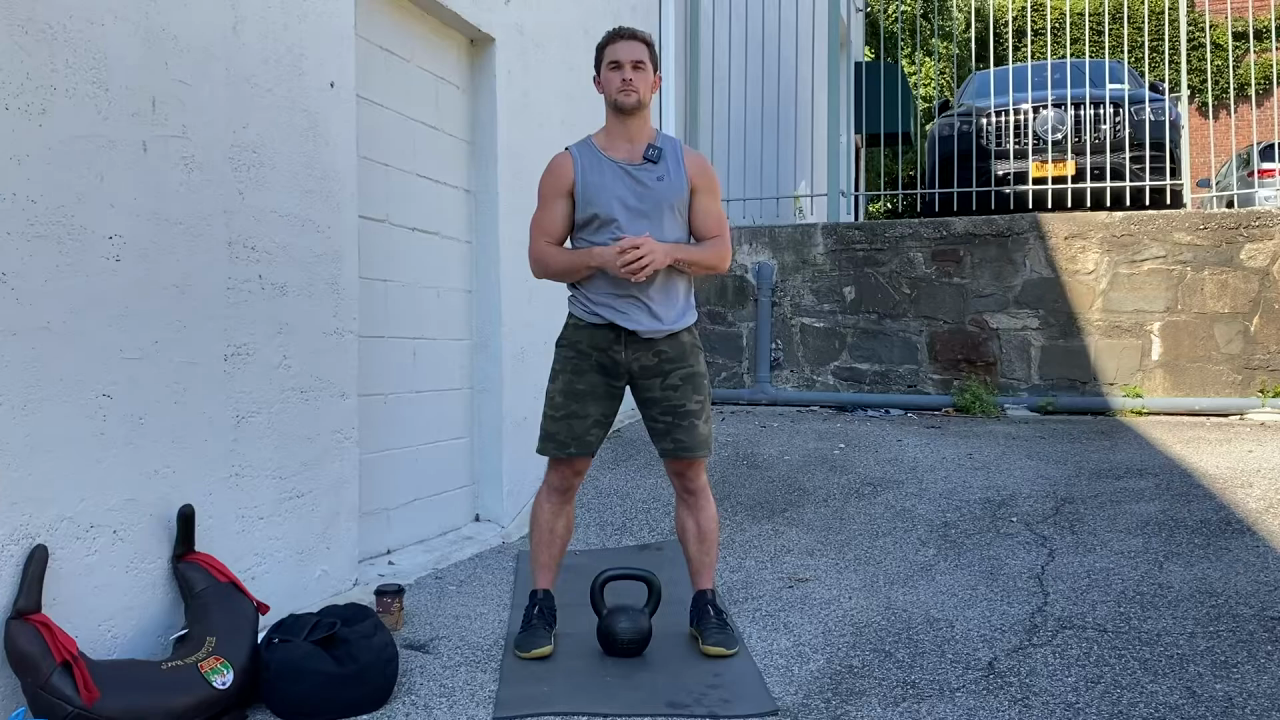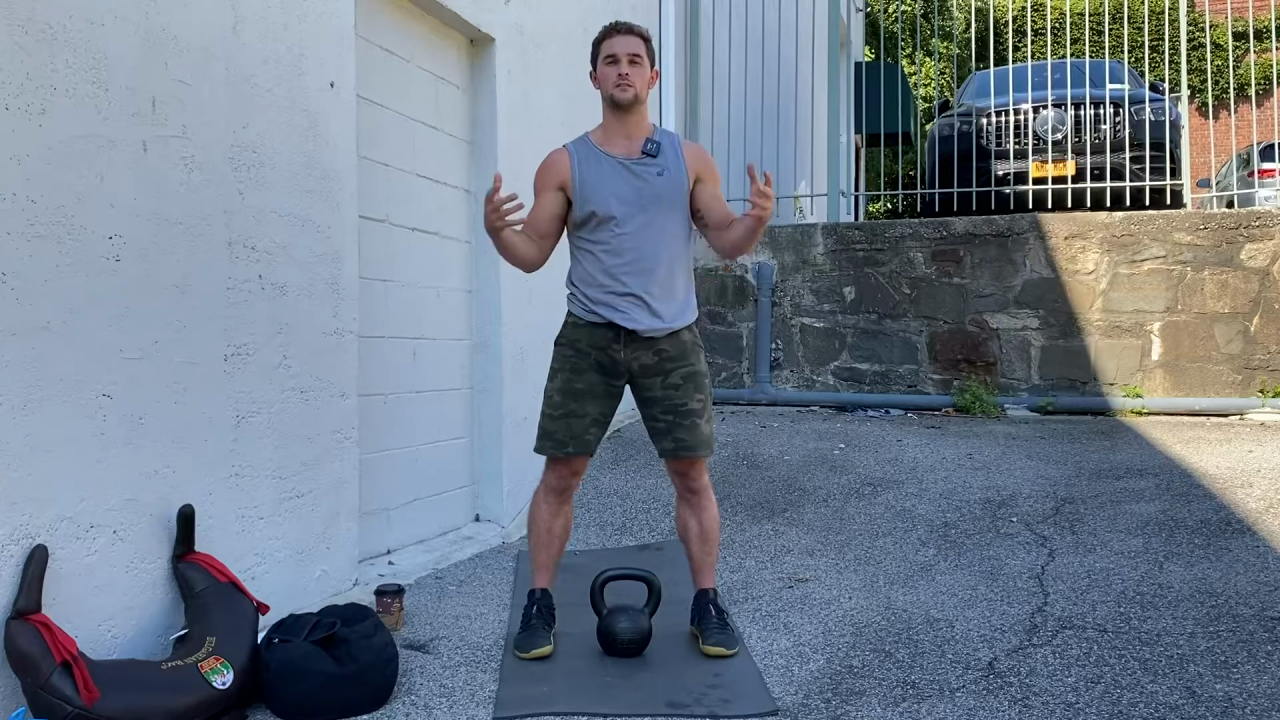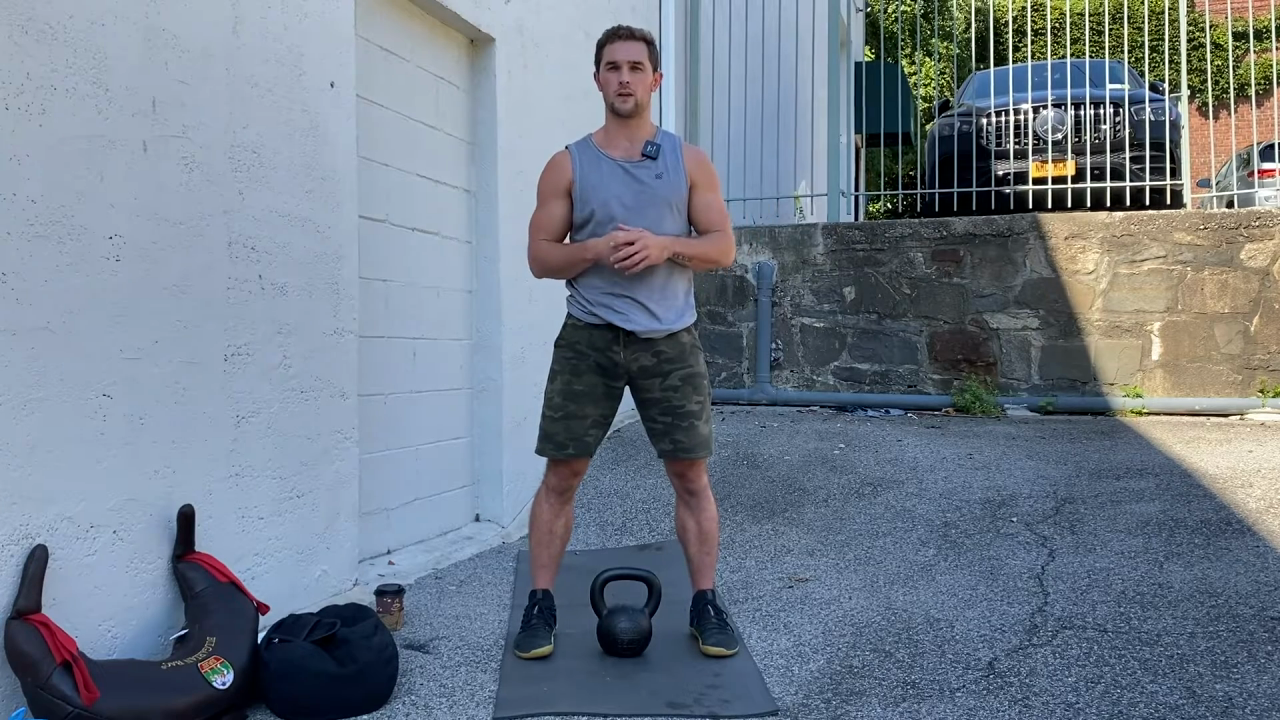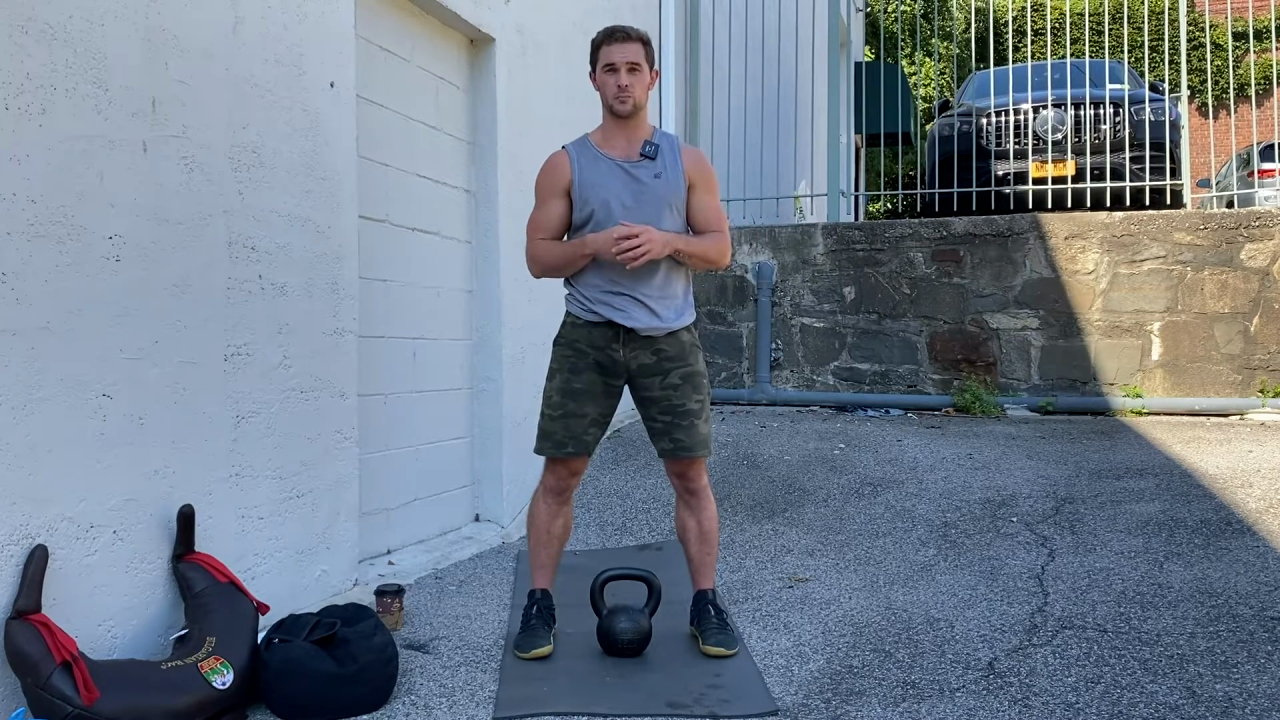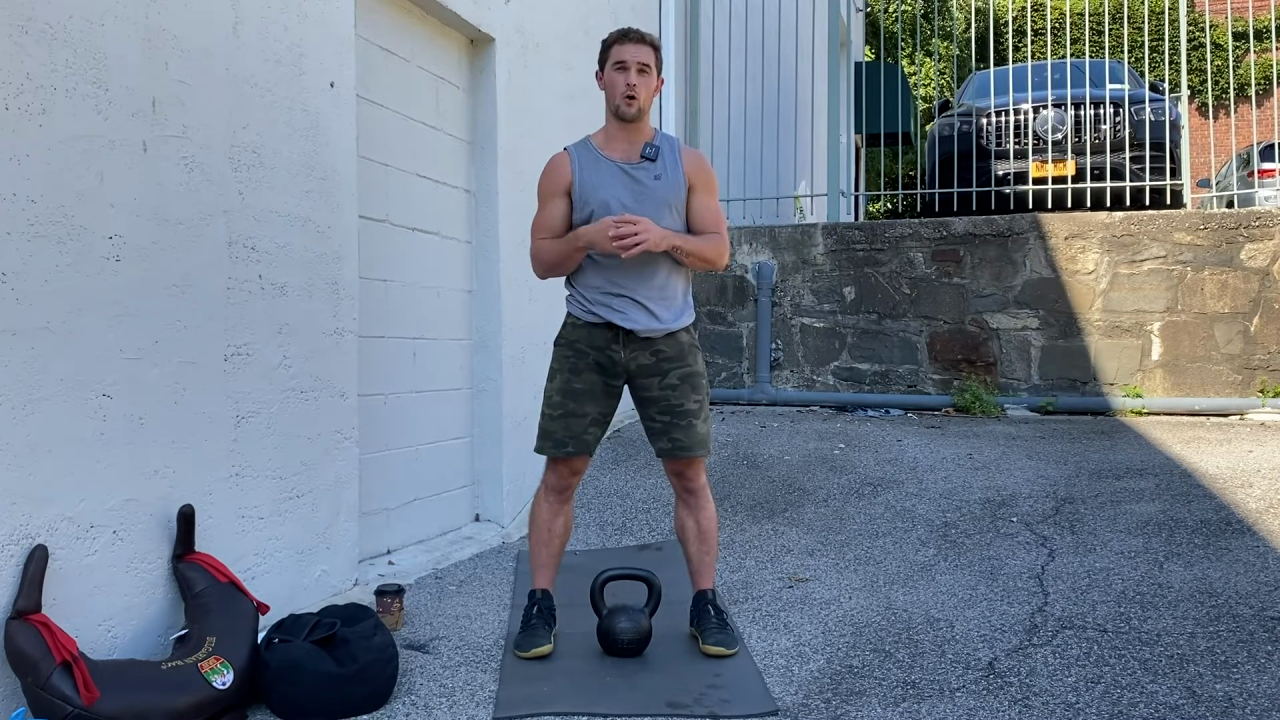
dt=1s
person 1, frame 1
left shoulder: (689, 164)
right shoulder: (569, 165)
left elbow: (720, 253)
right elbow: (541, 257)
left wrist: (667, 253)
right wrist: (599, 258)
left hip: (671, 339)
right hip: (590, 338)
left knee: (691, 473)
right knee: (563, 472)
left ankle: (705, 604)
right ankle: (540, 604)
person 1, frame 2
left shoulder: (689, 158)
right shoulder: (564, 163)
left elbow: (727, 243)
right elbow: (531, 255)
left wrist: (756, 220)
right wrist: (498, 231)
left hip: (671, 338)
right hip: (588, 336)
left knee: (692, 472)
right knee: (560, 472)
left ankle: (706, 604)
right ankle: (539, 605)
person 1, frame 3
left shoulder: (688, 160)
right shoulder: (567, 165)
left elbow: (723, 247)
right elbow: (540, 257)
left wrist: (665, 246)
right wrist: (595, 250)
left hip: (670, 339)
right hip: (588, 337)
left knee: (691, 473)
right knee: (561, 473)
left ankle: (705, 604)
right ankle: (540, 604)
person 1, frame 4
left shoulder: (687, 161)
right shoulder: (565, 164)
left elbow: (720, 249)
right elbow: (538, 256)
left wrist: (666, 241)
right wrist: (593, 244)
left hip: (669, 337)
right hip: (587, 336)
left knee: (691, 473)
right knee: (559, 472)
left ankle: (706, 605)
right ankle: (539, 605)
person 1, frame 5
left shoulder: (688, 163)
right shoulder: (567, 165)
left elbow: (718, 253)
right elbow: (542, 260)
left wrist: (665, 237)
right wrist: (587, 237)
left hip: (669, 338)
right hip: (587, 336)
left knee: (690, 473)
right knee: (561, 472)
left ankle: (706, 604)
right ankle: (540, 604)
